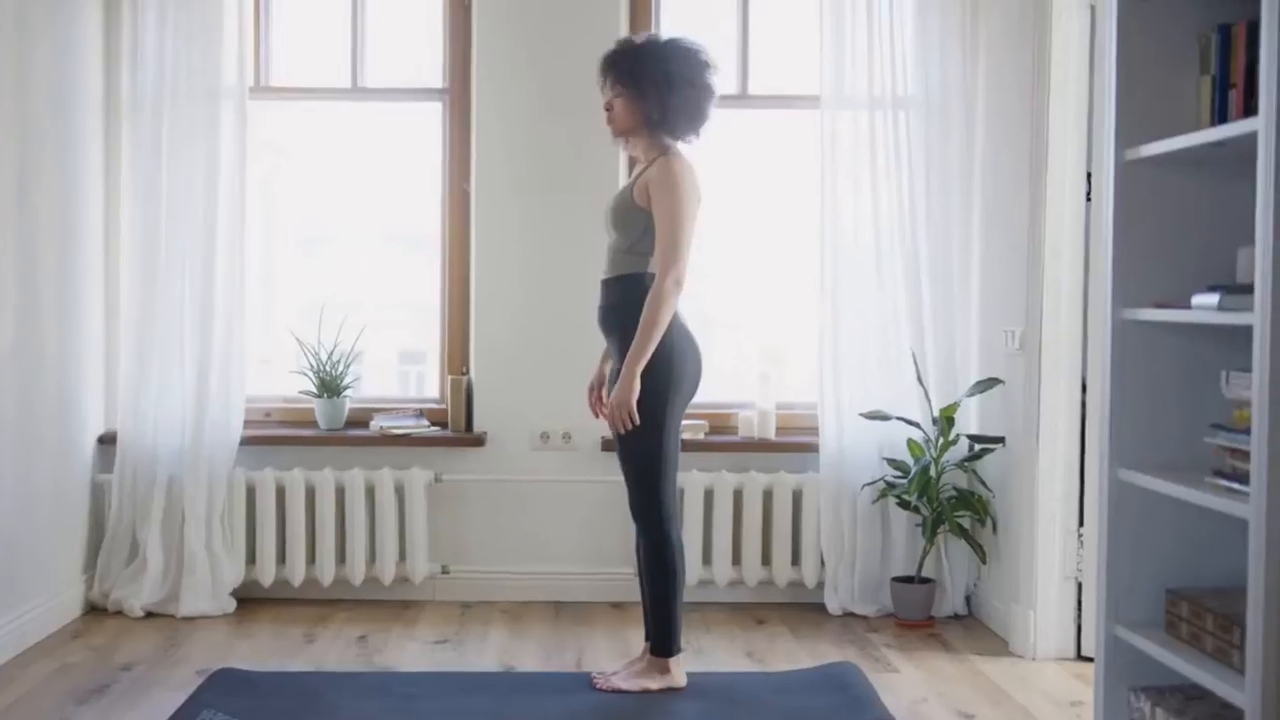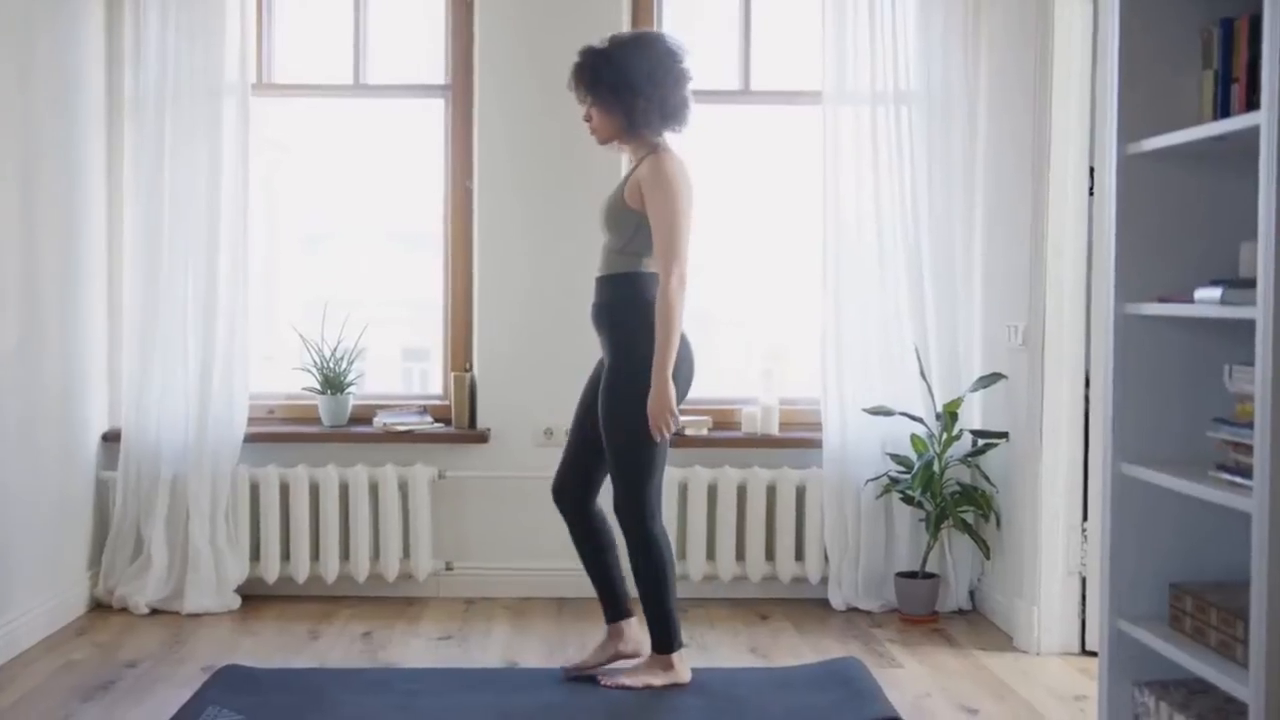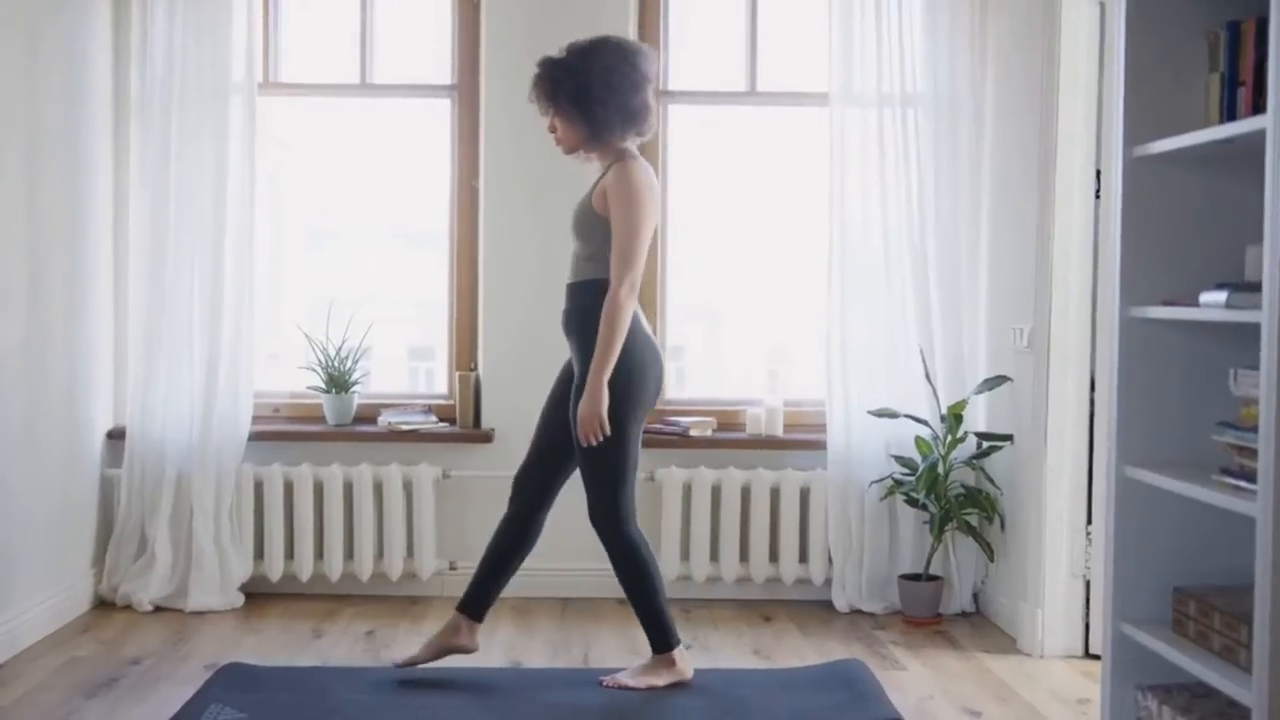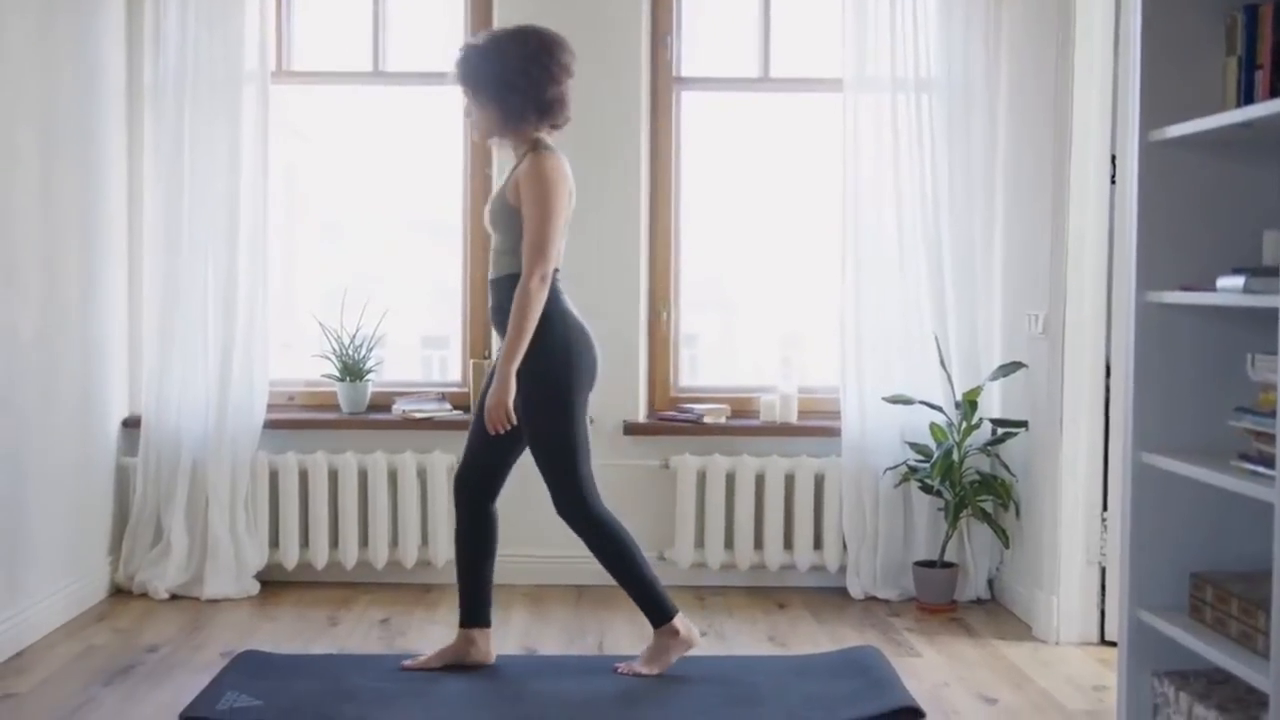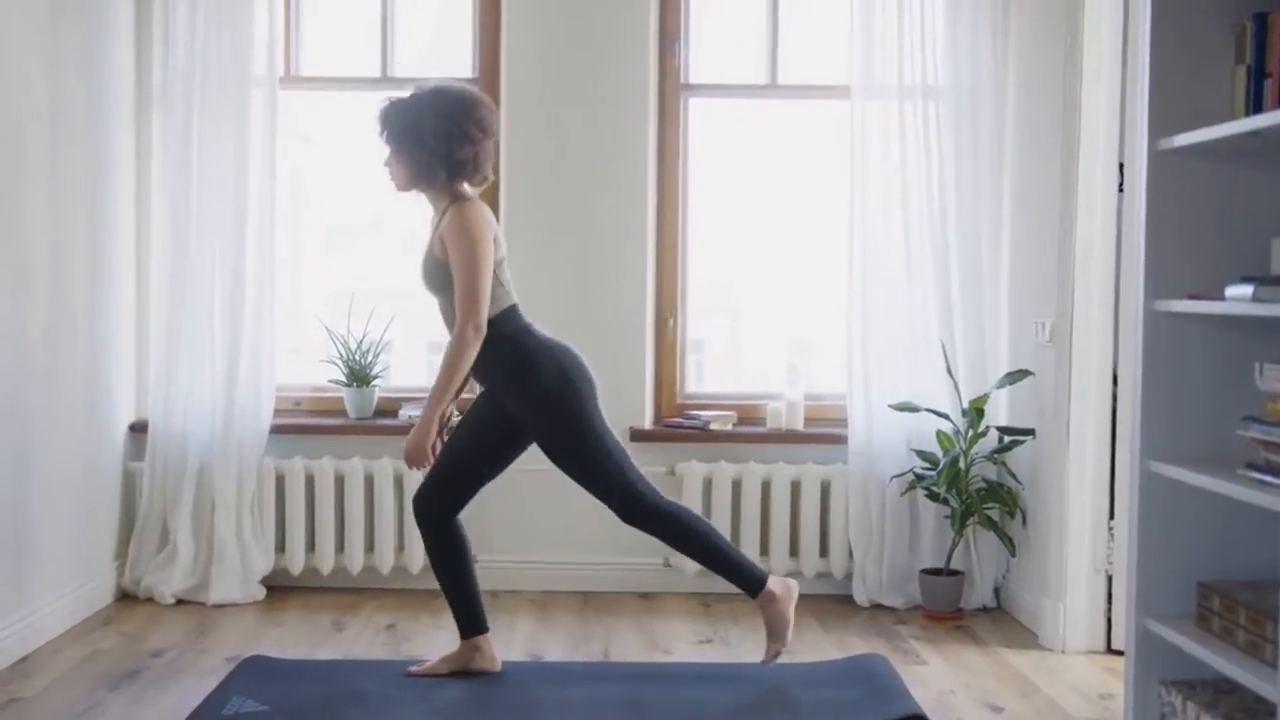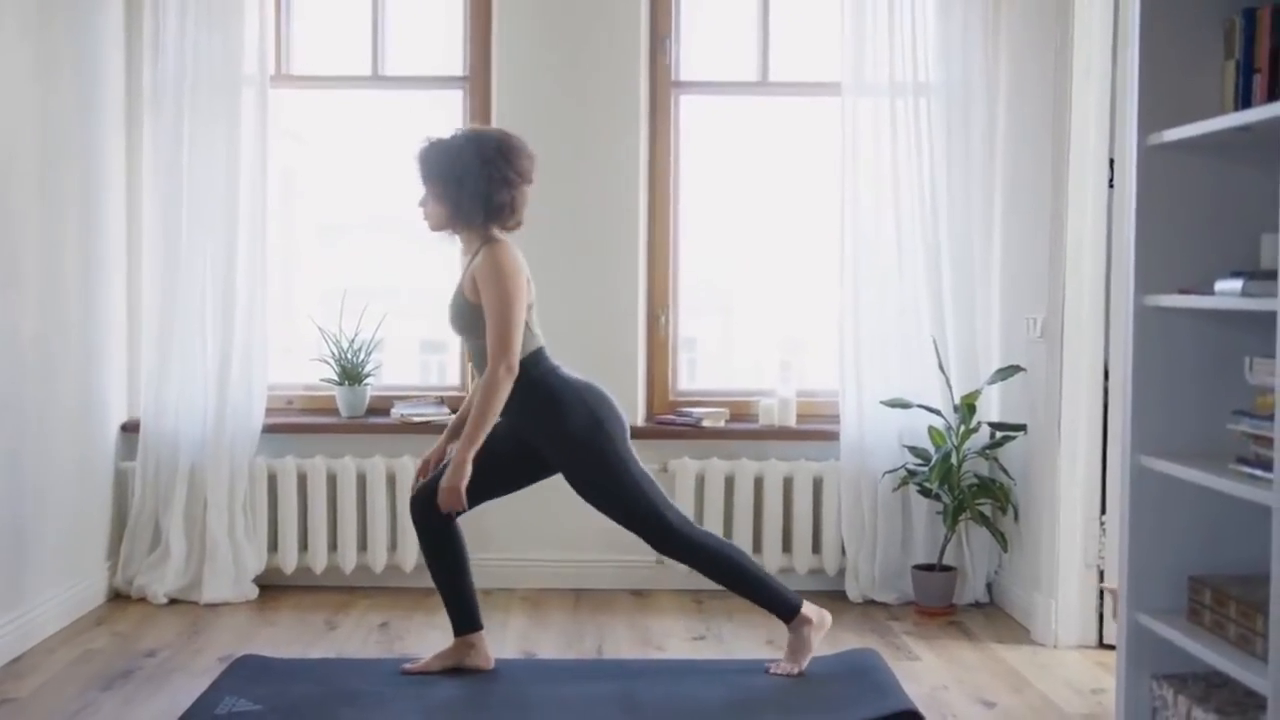
dt=0.4s
person 1, frame 1
left shoulder: (671, 169)
right shoulder: (646, 168)
left elbow: (669, 278)
left wrist: (632, 371)
right wrist: (606, 364)
left hip: (656, 356)
right hip: (639, 352)
left knee: (653, 509)
right knee: (647, 508)
left ankle: (666, 662)
right ankle: (655, 649)
person 1, frame 2
left shoulder: (662, 168)
right shoulder: (641, 168)
left elbow: (672, 277)
left wrist: (662, 377)
left hip: (646, 354)
right hip: (624, 353)
left knee: (636, 507)
right knee: (571, 492)
left ankle: (667, 657)
right ankle: (623, 631)
person 1, frame 3
left shoulder: (630, 175)
right shoulder: (611, 174)
left elbow: (625, 284)
left wrist: (600, 383)
left hip: (615, 361)
right hip: (591, 356)
left knee: (611, 514)
right knee: (528, 493)
left ankle: (669, 657)
right ankle: (463, 625)
person 1, frame 4
left shoulder: (543, 167)
right shoulder: (524, 163)
left elbow: (536, 275)
left wrist: (505, 373)
left hip: (549, 352)
right hip: (531, 349)
left knee: (575, 501)
right knee: (472, 488)
left ankle: (671, 627)
right ankle: (473, 638)
person 1, frame 5
left shoulder: (465, 218)
right shoulder: (449, 216)
left elbow: (472, 329)
left wrist: (428, 419)
right wrist: (441, 414)
left hip: (545, 383)
right hip: (513, 389)
left knee: (636, 504)
right knee: (433, 505)
left ankle: (769, 591)
right ankle: (475, 646)
person 1, frame 6
left shoulder: (497, 260)
right shoulder: (481, 258)
left elbow: (506, 367)
right elbow: (493, 369)
left wrist: (463, 459)
right wrist: (447, 442)
left hip: (572, 420)
right hip: (539, 422)
left knee: (671, 533)
right knee: (429, 505)
left ankle: (803, 617)
right ankle: (469, 644)
